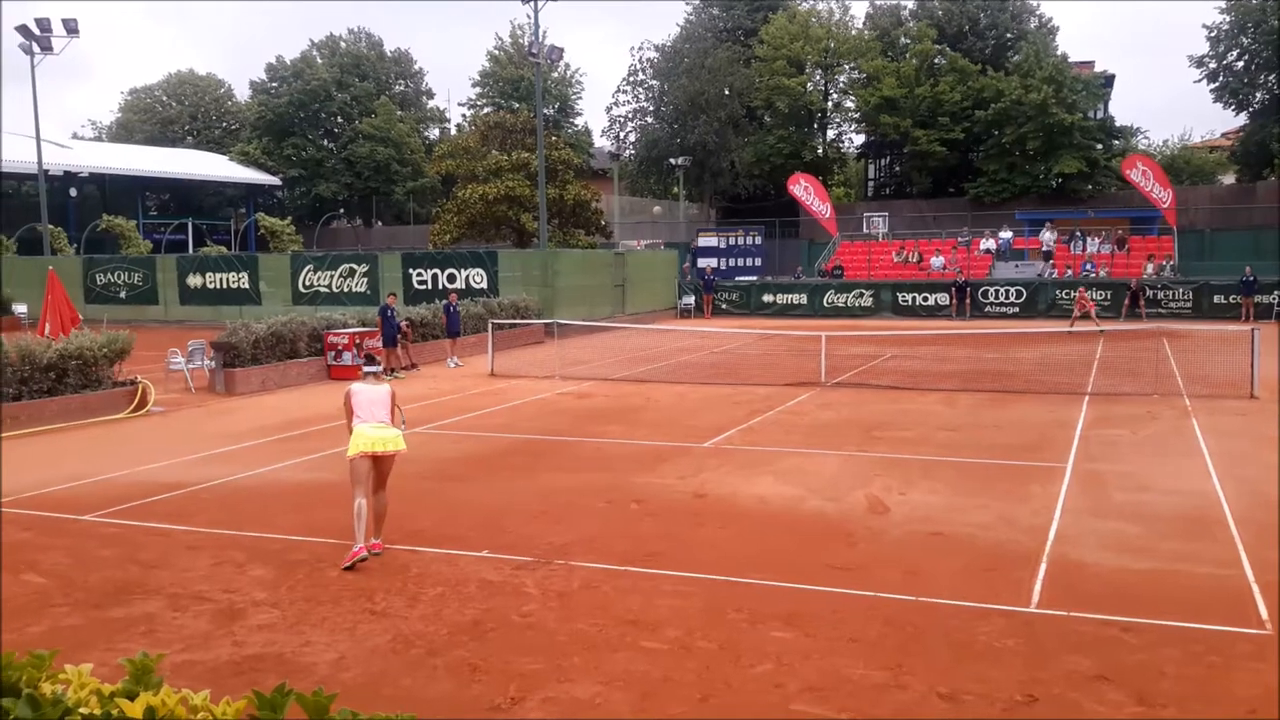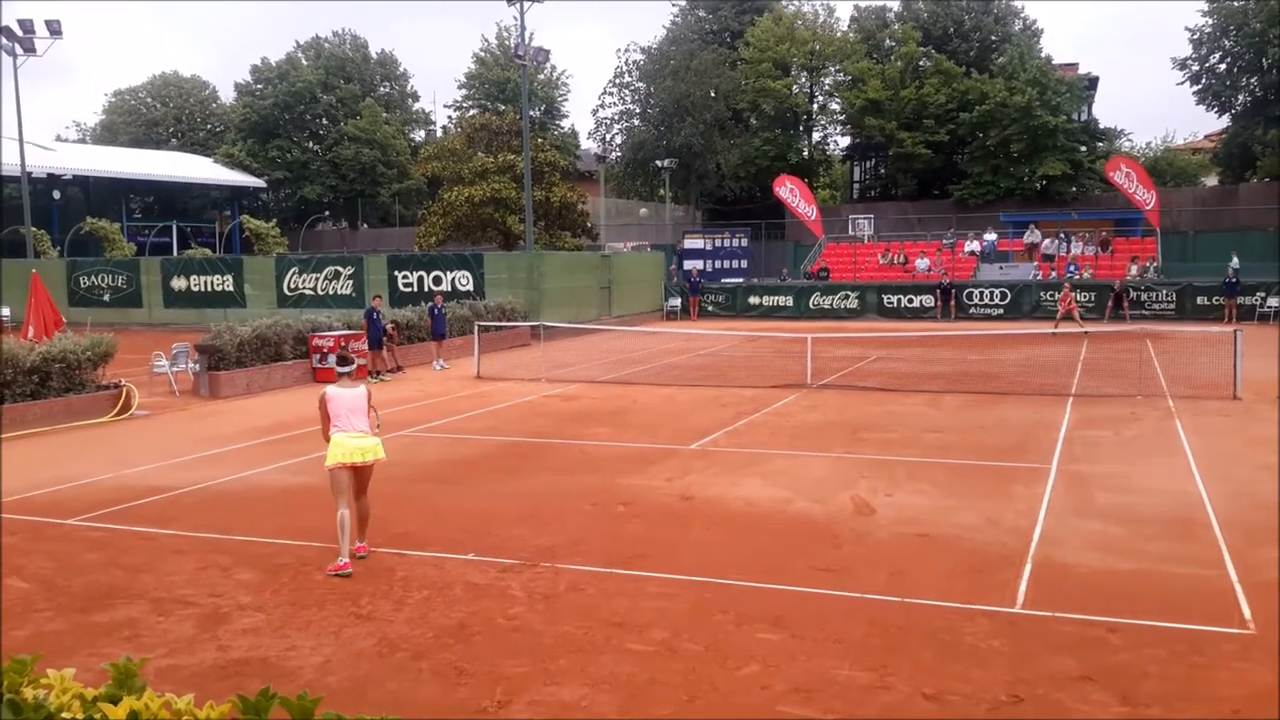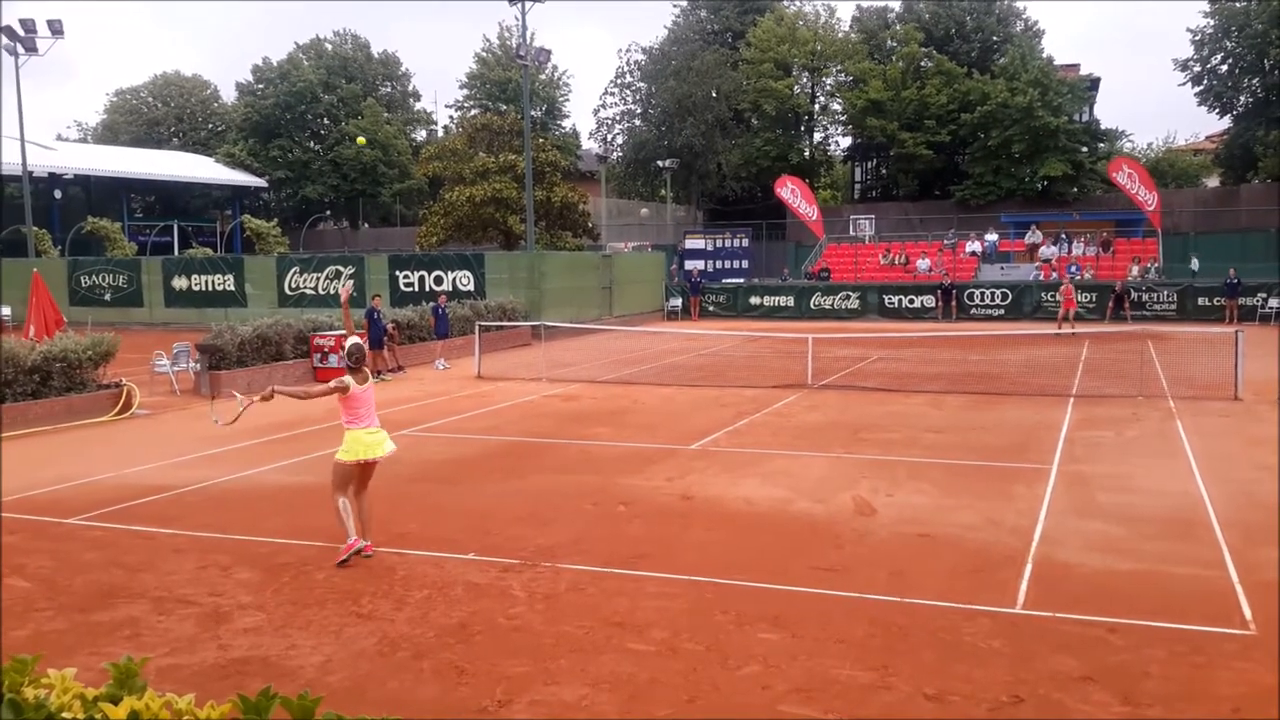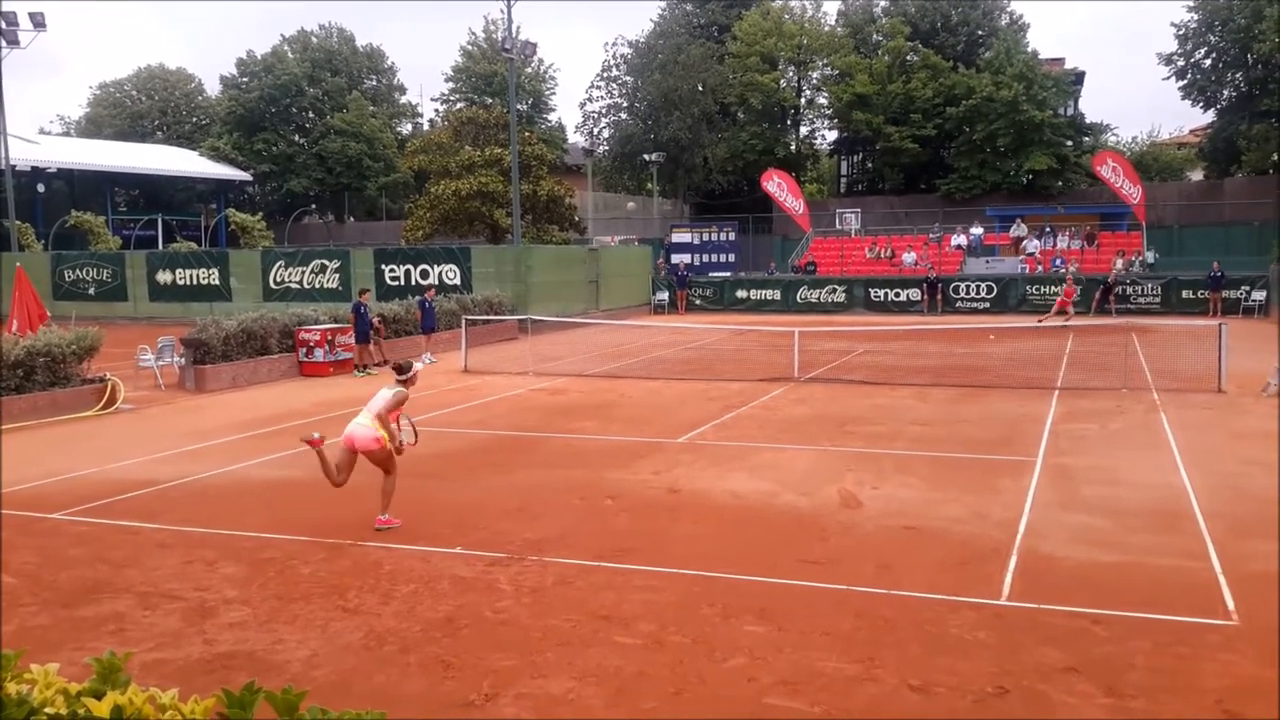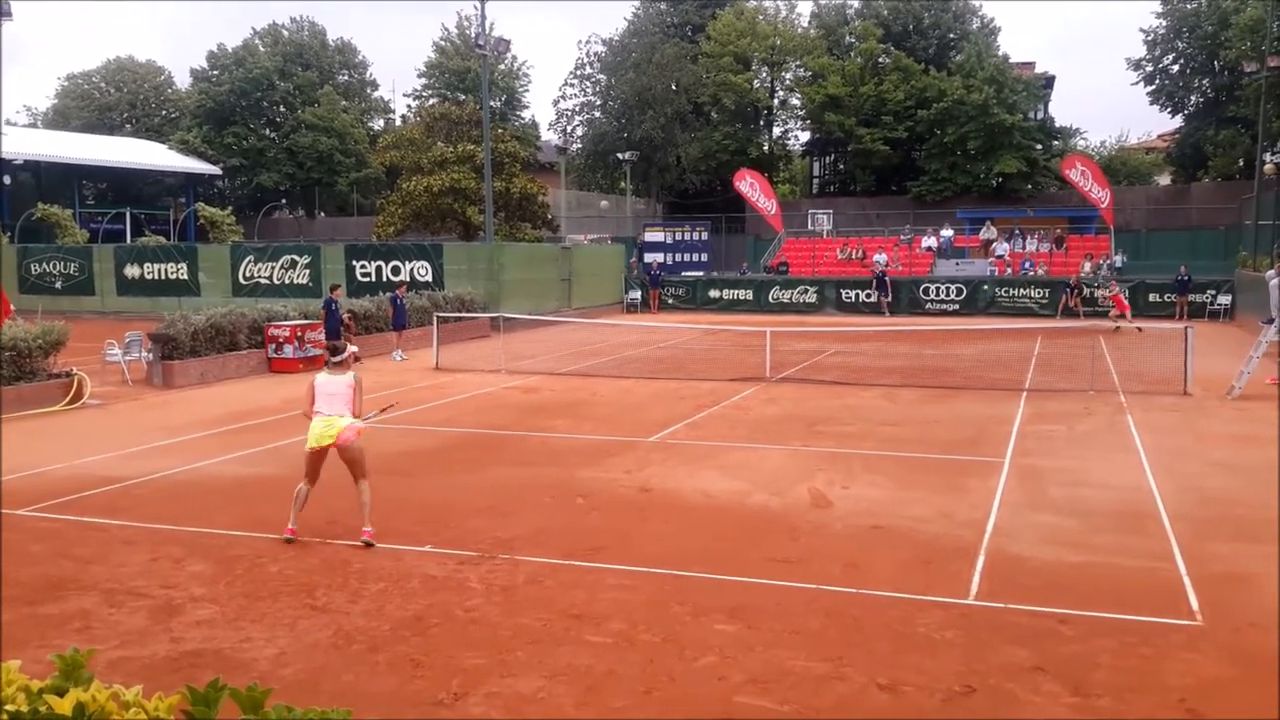
dt=1s
person 1, frame 1
left shoulder: (351, 389)
right shoulder: (389, 389)
left elbow: (350, 424)
left hip: (362, 436)
right hip: (388, 436)
left knee: (360, 494)
right knee: (379, 491)
left ankle: (360, 546)
right ankle: (376, 541)
person 1, frame 2
left shoulder: (326, 393)
right shoulder: (365, 390)
left elbow: (325, 429)
left hip: (341, 445)
right hip: (366, 443)
left knee: (342, 504)
right knee: (361, 496)
left ankle: (344, 560)
right ankle: (361, 544)
person 1, frame 3
left shoulder: (343, 384)
right shoulder: (367, 374)
left elbow: (306, 393)
right elbow: (353, 336)
left wrist: (275, 390)
right wrist: (345, 305)
left hip: (356, 442)
right hip: (375, 440)
left knee: (340, 494)
right knee: (360, 492)
left ankle: (353, 539)
right ankle: (366, 543)
person 1, frame 4
left shoulder: (387, 389)
right shoulder: (402, 393)
right elbow: (380, 414)
left wrist: (393, 438)
right wrist: (395, 440)
left hip: (352, 430)
right hip: (369, 436)
left knee: (337, 480)
right knee: (390, 472)
left ankle: (318, 443)
right ankle: (383, 518)
person 1, frame 5
left shoulder: (317, 378)
right shoulder: (354, 377)
left elbow: (307, 410)
right elbow: (358, 412)
right wrist: (350, 419)
left hip: (318, 431)
right hip: (345, 431)
left knee: (308, 481)
right knee: (362, 480)
left ankle: (290, 528)
right ankle: (367, 530)
